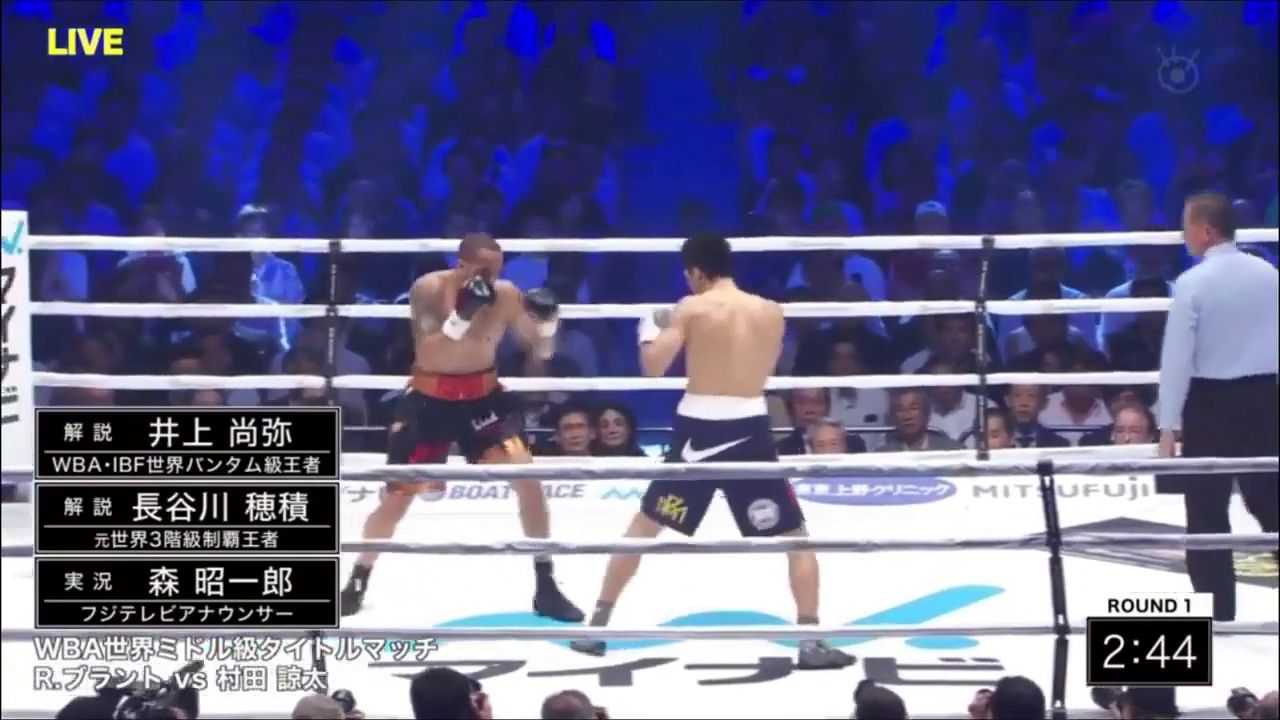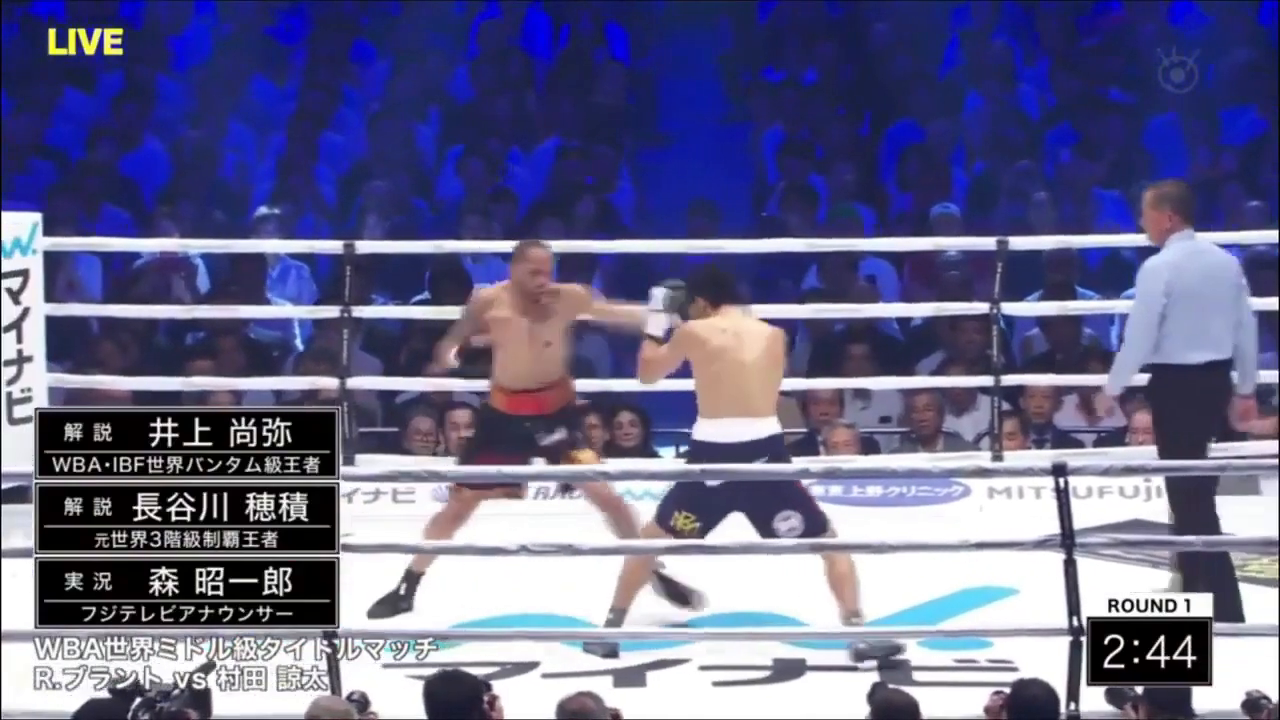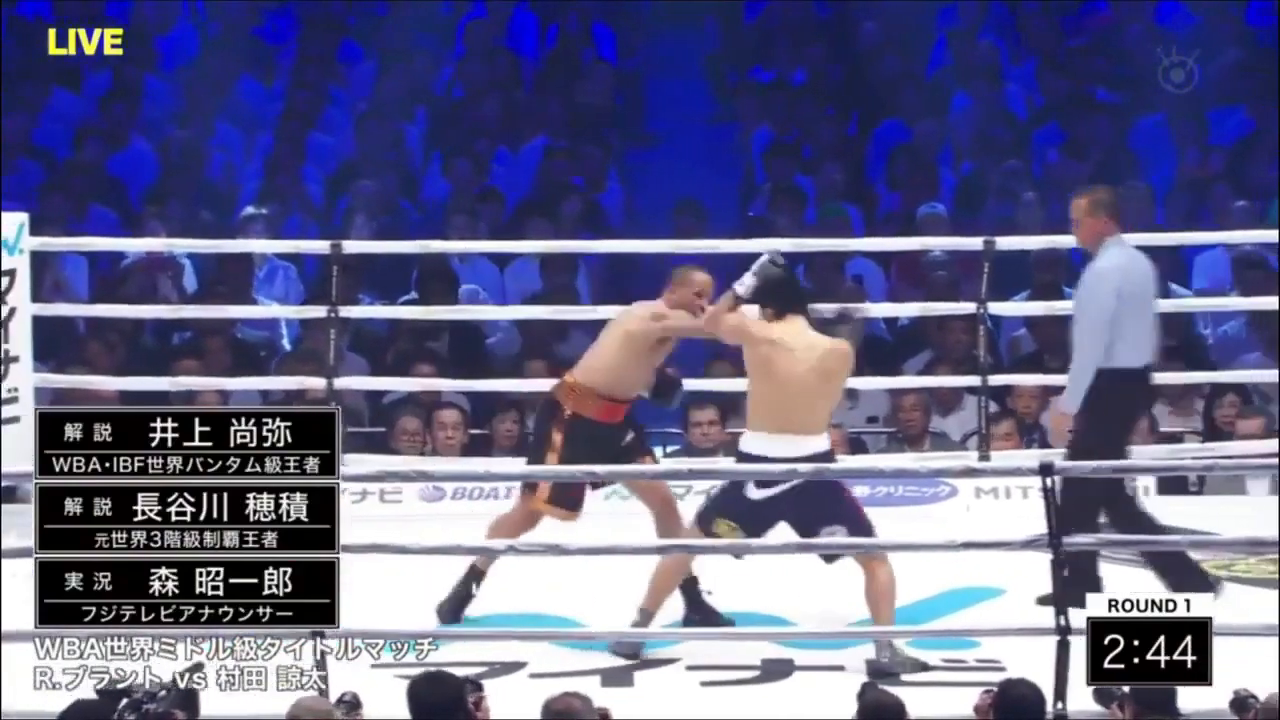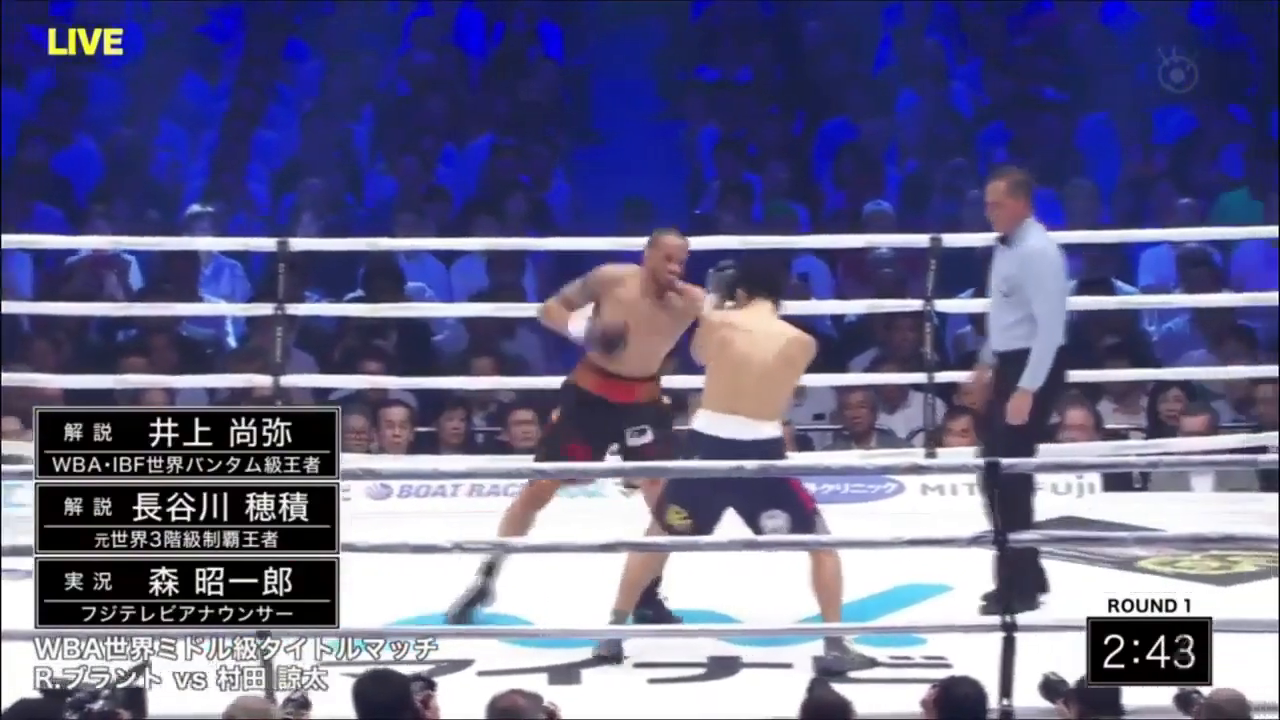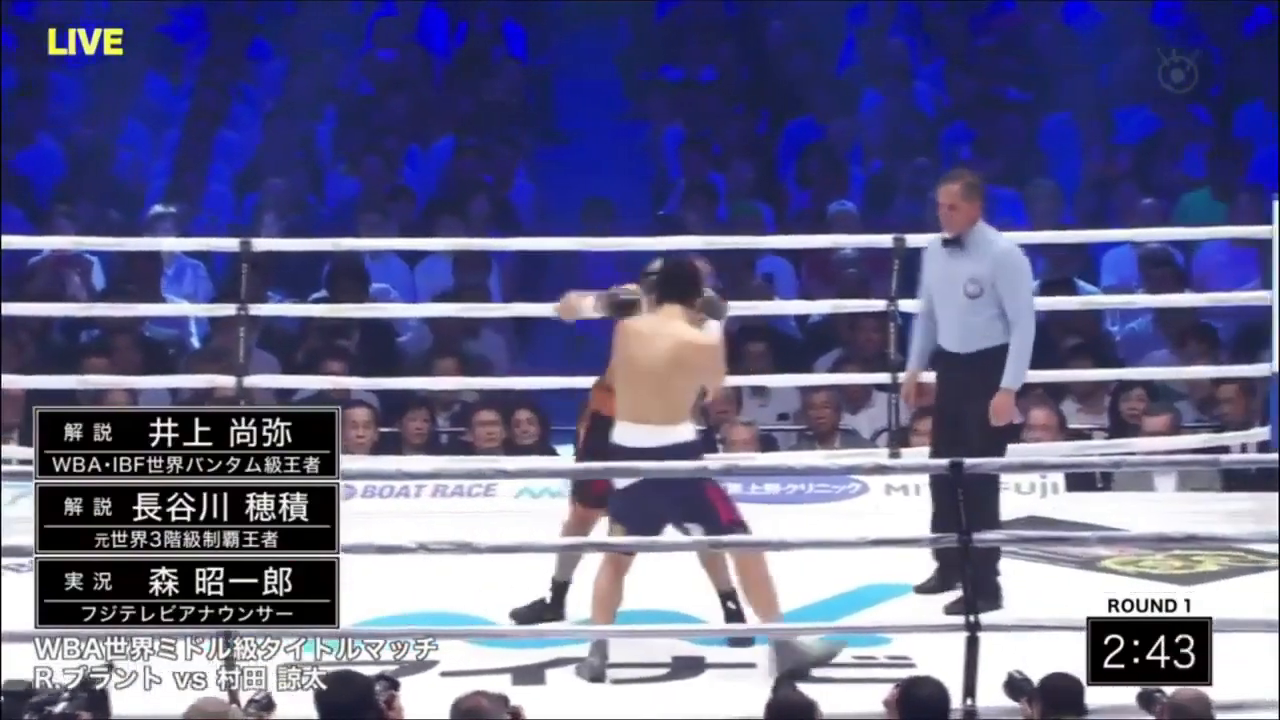
dt=0.3s
person 1, frame 1
left shoulder: (1192, 282)
left elbow: (1176, 358)
left wrist: (1168, 424)
left hip: (1211, 401)
left knee: (1206, 510)
left ankle: (1215, 608)
person 1, frame 2
left shoulder: (1159, 267)
right shoulder: (1226, 262)
left elbow: (1139, 338)
right elbow: (1246, 330)
left wrist: (1111, 389)
right wrist: (1246, 389)
left hip: (1176, 383)
right hip: (1216, 379)
left knee: (1191, 491)
right knee: (1191, 483)
left ankle: (1225, 601)
right ankle: (1198, 578)
person 1, frame 3
left shoulder: (1102, 271)
right shoulder: (1139, 263)
left elbow: (1091, 345)
left wrist: (1066, 407)
left hip: (1109, 386)
right hip: (1132, 380)
left knee: (1103, 493)
right knee: (1084, 484)
left ankle: (1187, 578)
right ankle: (1079, 580)
person 1, frame 4
left shoulder: (1039, 252)
right shoulder: (1006, 247)
left elbow: (1051, 326)
left wrist: (1028, 389)
right wrist: (986, 361)
left hip: (1032, 372)
right hip: (1008, 368)
left knee: (1009, 476)
right knee: (996, 473)
left ankle: (1019, 587)
right ankle: (1021, 572)
person 1, frame 5
left shoulder: (1002, 254)
right shoulder: (936, 252)
left elbow: (1022, 324)
left wrist: (1008, 389)
right wrist: (914, 369)
left hip: (989, 369)
right hip: (952, 368)
left knee: (978, 478)
right knee: (943, 471)
left ankle: (984, 587)
right ankle: (952, 565)
person 2, frame 1
left shoulder: (691, 308)
right shoulder: (771, 313)
left elbow: (654, 366)
left wrist: (648, 331)
left hip: (698, 432)
right hip: (748, 433)
left knee: (643, 527)
right knee: (794, 537)
left ankle: (599, 623)
right ankle: (811, 640)
person 2, frame 2
left shoulder: (693, 333)
right shoulder: (775, 336)
left elbow: (648, 373)
left wrist: (658, 316)
left hip: (712, 457)
right hip: (765, 455)
left knee: (652, 540)
right knee: (829, 545)
left ankle: (610, 630)
right ankle: (859, 634)
person 2, frame 3
left shoulder: (757, 334)
right shoulder: (841, 351)
left elbow: (712, 322)
left wrist: (749, 280)
left hip: (757, 468)
left knee: (690, 542)
right knee: (874, 557)
left ankle: (636, 630)
right ankle: (886, 651)
person 2, frame 4
left shoulder: (717, 322)
right shoulder: (802, 343)
left wrist: (715, 297)
left hip: (706, 448)
right hip: (760, 454)
left knee: (657, 538)
right knee: (820, 547)
left ankle: (613, 636)
right ankle: (835, 648)
person 2, frame 5
left shoulder: (627, 328)
right shoulder: (702, 343)
right wrist: (715, 321)
left hip: (626, 456)
right hip: (675, 457)
left knee: (615, 557)
right knee: (745, 551)
left ankle: (596, 654)
right ankle: (785, 647)
person 3, frame 1
left shoulder: (506, 294)
right shoulder: (428, 288)
left elbow: (541, 352)
right elbow: (427, 357)
left wrist: (547, 321)
right wrist: (462, 315)
left hip: (484, 395)
right hip: (430, 399)
left knee: (528, 480)
right knee: (396, 499)
left ankle: (545, 583)
right ankle: (359, 579)
person 3, frame 2
left shoulder: (568, 297)
right shoulder: (487, 299)
left elbow: (619, 315)
right elbow: (445, 355)
right wrist: (451, 351)
left hip: (556, 410)
right hip: (503, 415)
left knee: (603, 495)
right knee: (458, 506)
left ankle: (660, 577)
right ankle: (406, 589)
person 3, frame 3
left shoulder: (664, 321)
right shoulder: (659, 315)
left wrist: (660, 378)
left hip: (612, 417)
right hip: (574, 414)
left knee: (663, 499)
right knee: (531, 511)
left ankle: (693, 599)
right ankle: (470, 582)
person 3, frame 4
left shoulder: (691, 299)
right shoulder: (612, 277)
right elbow: (550, 310)
right wrist: (583, 331)
left hip: (642, 402)
right hip: (588, 392)
left knee: (663, 497)
right knee: (537, 490)
left ankle: (649, 596)
right ankle: (486, 579)
person 3, frame 5
right shoulder: (634, 298)
right elbow: (567, 308)
right wrist: (599, 302)
right hip: (610, 413)
right knee: (583, 516)
left ankle: (731, 607)
right ankle: (556, 598)
